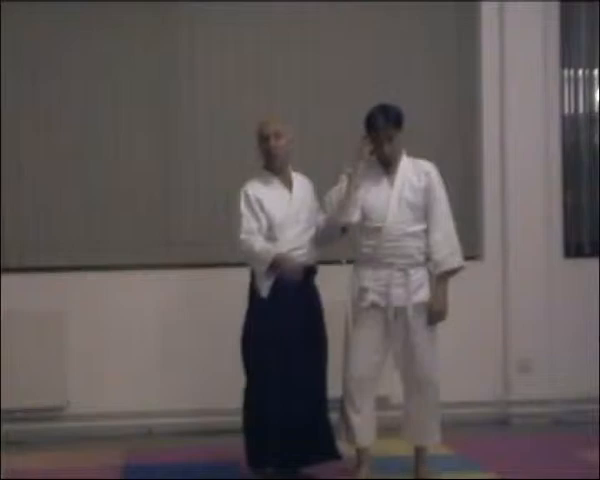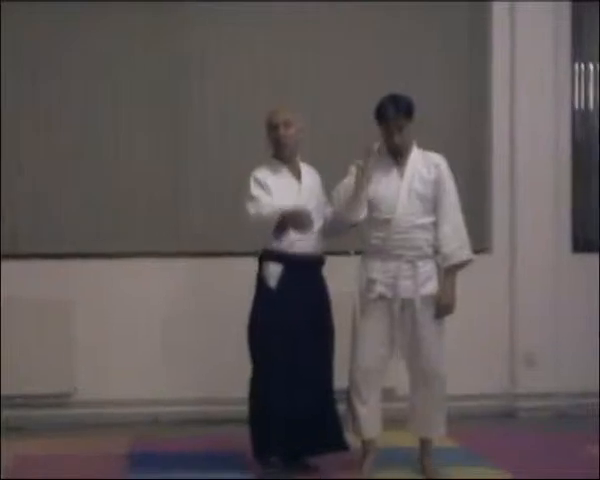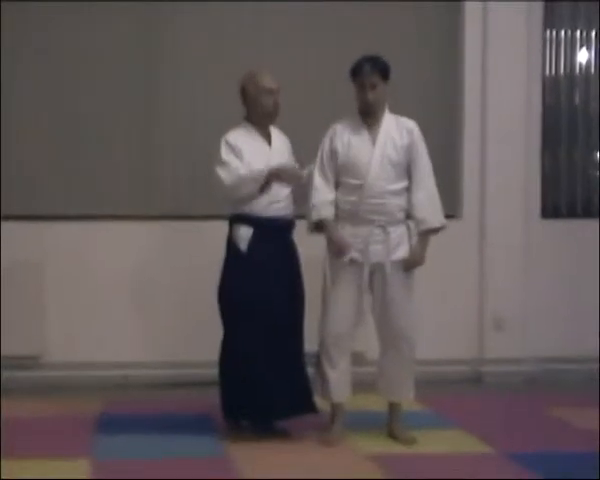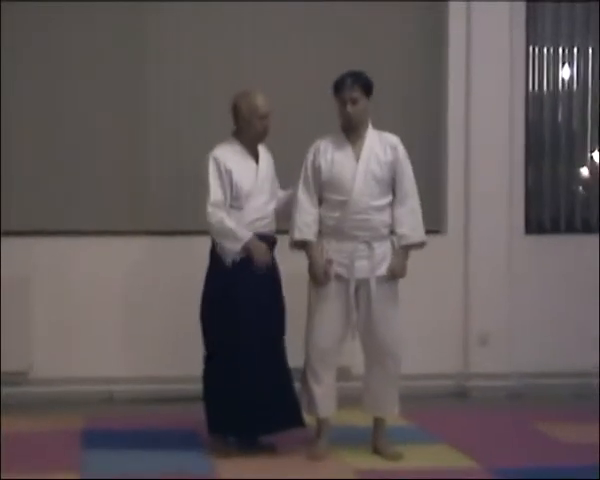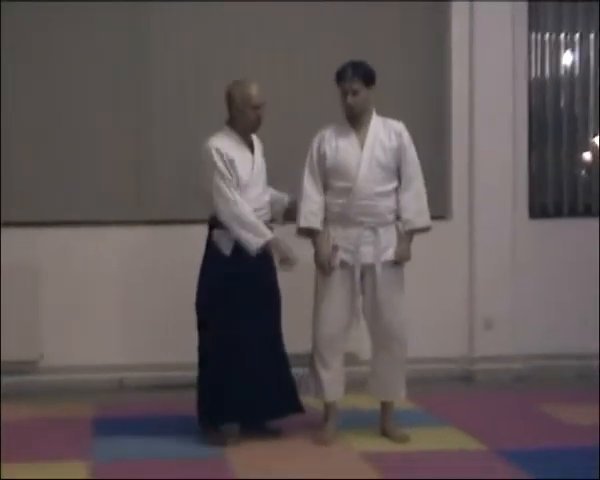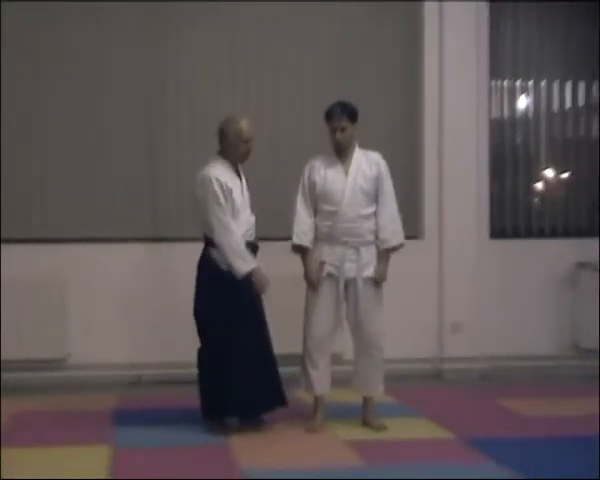
dt=0.4s
person 1, frame 1
left shoulder: (425, 173)
right shoulder: (358, 176)
left elbow: (441, 231)
right elbow: (340, 216)
left wrist: (440, 287)
right wrist: (359, 166)
left hip: (415, 284)
right hip: (371, 285)
left knee: (422, 374)
right knee: (359, 373)
person 1, frame 2
left shoulder: (435, 165)
right shoulder: (368, 168)
left elbow: (449, 223)
right elbow: (345, 209)
left wrist: (449, 280)
right wrist: (366, 166)
left hip: (423, 275)
right hip: (378, 275)
left knee: (428, 366)
right knee: (366, 364)
person 1, frame 3
left shoulder: (407, 130)
right shoulder: (338, 133)
left elbow: (422, 185)
right elbow: (322, 184)
left wrist: (422, 240)
right wrist: (329, 228)
left hip: (393, 241)
right hip: (348, 240)
left knee: (398, 330)
right knee: (336, 328)
left ankle: (395, 417)
right ankle: (337, 415)
person 1, frame 4
left shoulder: (391, 146)
right shoulder: (321, 149)
left elbow: (406, 201)
right elbow: (307, 202)
left wrist: (402, 253)
right wrist: (313, 251)
left hip: (378, 256)
right hip: (333, 256)
left knee: (383, 345)
right knee: (321, 344)
left ankle: (379, 432)
right ankle: (322, 431)
person 1, frame 5
left shoulder: (396, 132)
right shoulder: (326, 138)
left elbow: (411, 187)
right elbow: (312, 190)
left wrist: (406, 237)
right wrist: (318, 239)
left hip: (383, 242)
right hip: (338, 242)
left knee: (390, 330)
right knee: (328, 330)
left ankle: (387, 415)
right ankle: (330, 415)
person 1, frame 6
left shoulder: (375, 163)
right shoulder: (315, 168)
left elbow: (387, 212)
right elbow: (304, 214)
left wrist: (384, 259)
right wrist: (308, 258)
left hip: (364, 259)
right hip: (326, 259)
left knee: (369, 335)
right knee: (317, 333)
left ankle: (368, 409)
right ankle: (318, 408)
person 2, frame 1
left shoulder: (305, 185)
right shoulder: (253, 191)
left elbow: (320, 230)
right elbow: (249, 240)
right wrist: (277, 258)
left hip: (304, 287)
right hip: (271, 290)
left knee: (306, 374)
right knee: (268, 378)
person 2, frame 2
left shoulder: (313, 176)
right shoulder: (261, 177)
left elbow: (328, 221)
right elbow: (261, 214)
right wrist: (286, 214)
left hip: (311, 276)
right hip: (279, 278)
left knee: (312, 364)
right knee: (274, 366)
left ankle: (299, 446)
right ankle: (270, 450)
person 2, frame 3
left shoulder: (282, 140)
right shoulder: (233, 140)
left elbow: (295, 183)
right elbow: (234, 183)
right wrist: (271, 174)
left hip: (281, 241)
right hip: (250, 242)
left knee: (283, 327)
right knee: (245, 332)
left ankle: (267, 411)
right ankle: (239, 413)
person 2, frame 4
left shoulder: (266, 156)
right shoulder: (221, 157)
right elbow: (215, 213)
right wrist: (249, 242)
left hip: (262, 258)
right hip: (234, 260)
left knee: (264, 345)
right knee: (229, 347)
left ankle: (249, 428)
right ankle: (224, 429)
person 2, frame 5
left shoulder: (255, 143)
right shoulder: (217, 148)
right elbow: (231, 205)
left wrist: (289, 202)
right wrist: (272, 240)
left hip: (256, 249)
right hip: (228, 251)
left knee: (262, 334)
right knee: (223, 337)
left ankle: (253, 414)
right ankle: (216, 418)
person 2, frame 6
left shoulder: (236, 172)
right shoulder: (213, 176)
right elbow: (224, 228)
left wrist: (251, 266)
right wrist: (251, 269)
left hip: (239, 264)
right hip: (222, 267)
left knee: (251, 338)
right knee: (221, 342)
left ankle: (246, 407)
right ankle: (217, 411)
